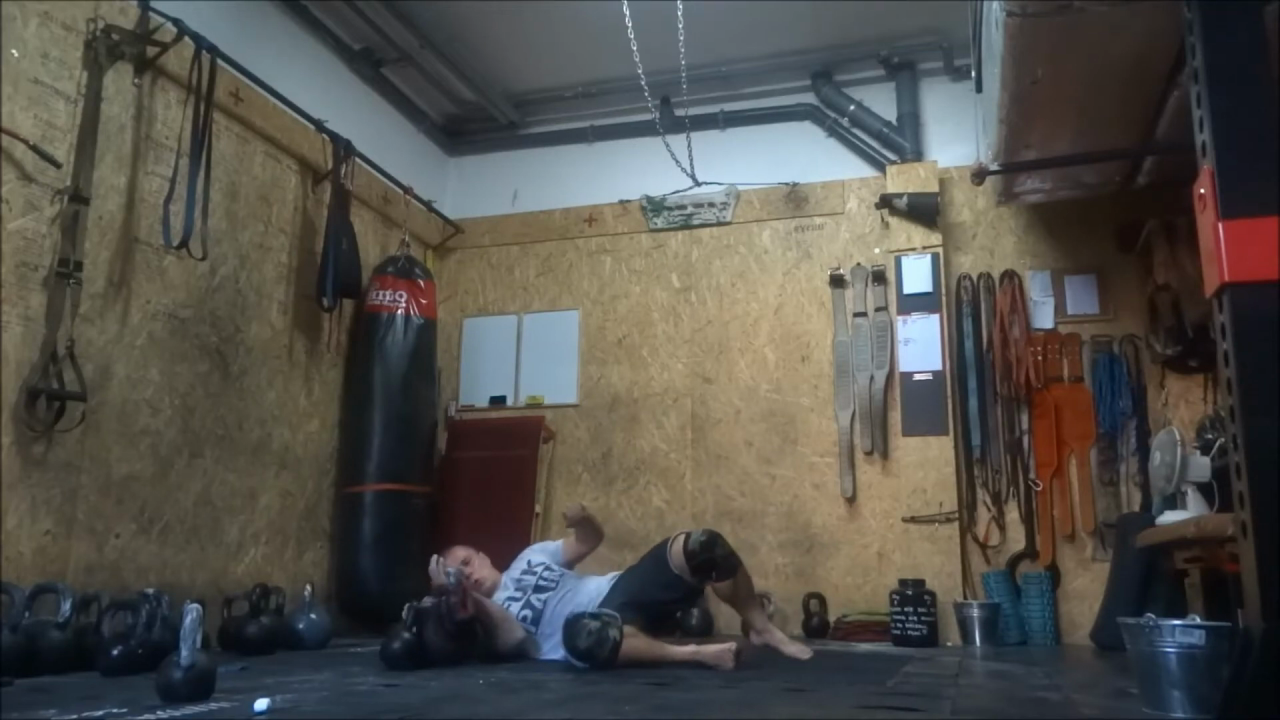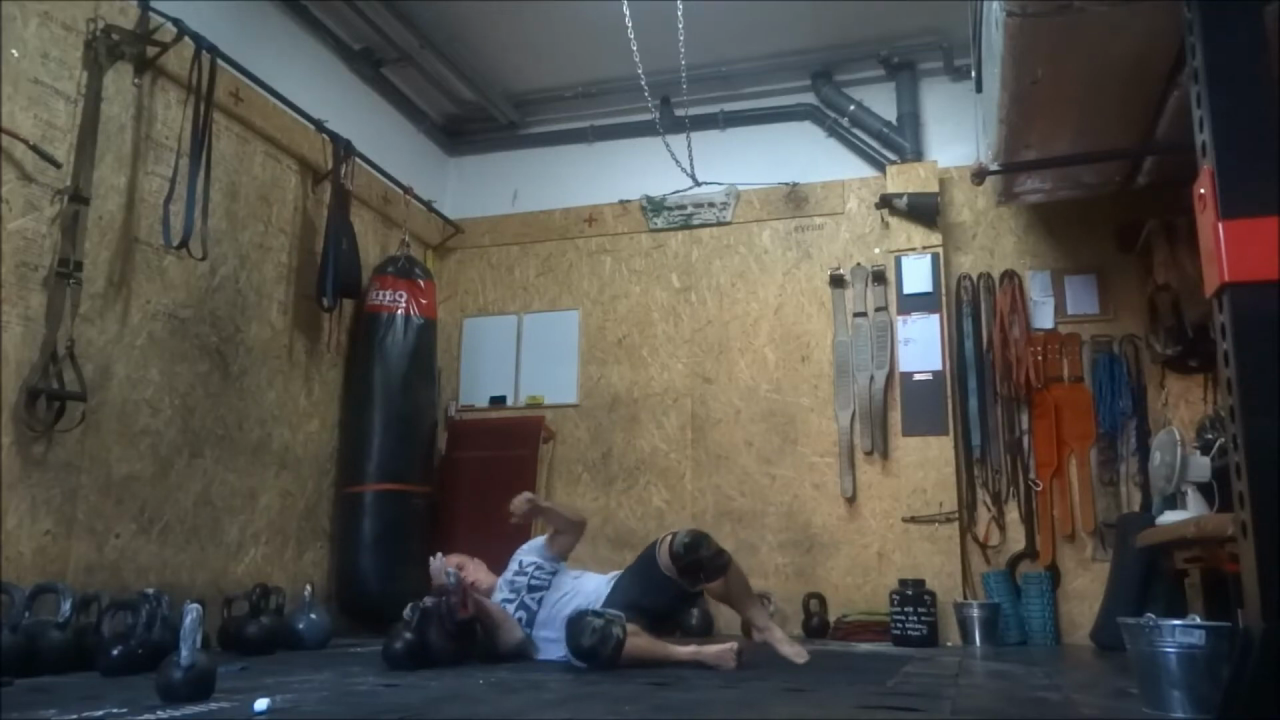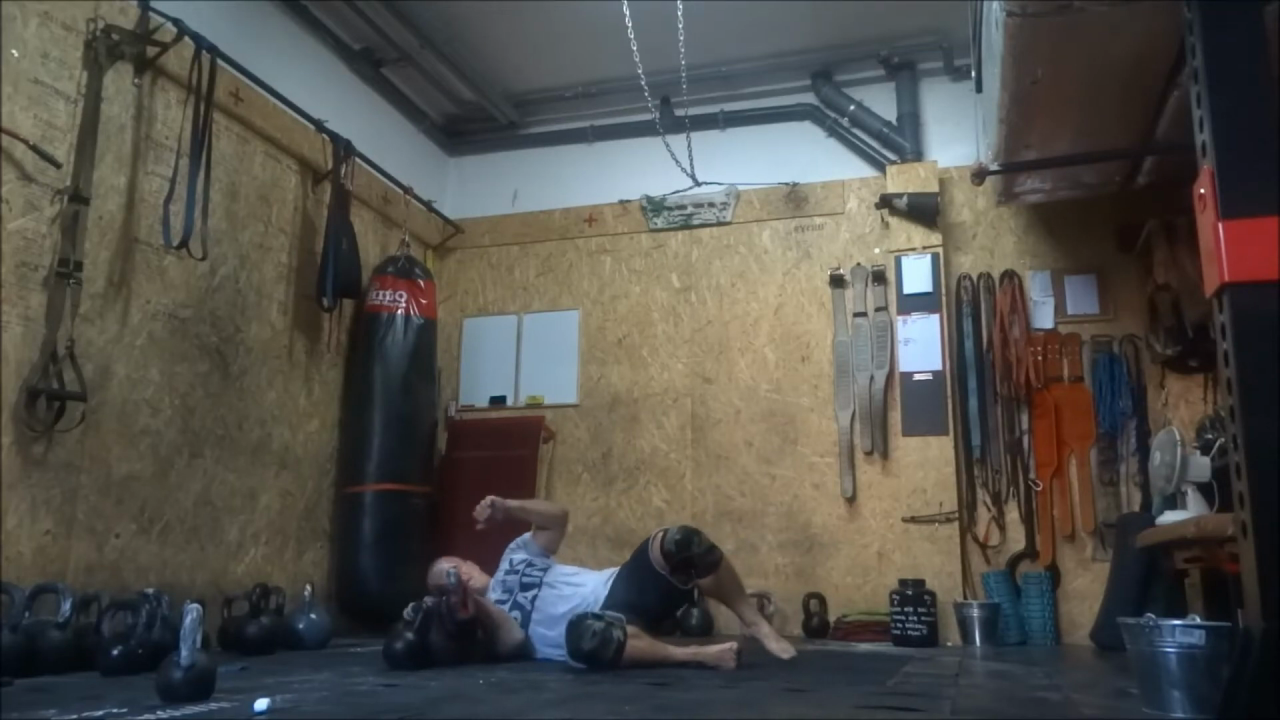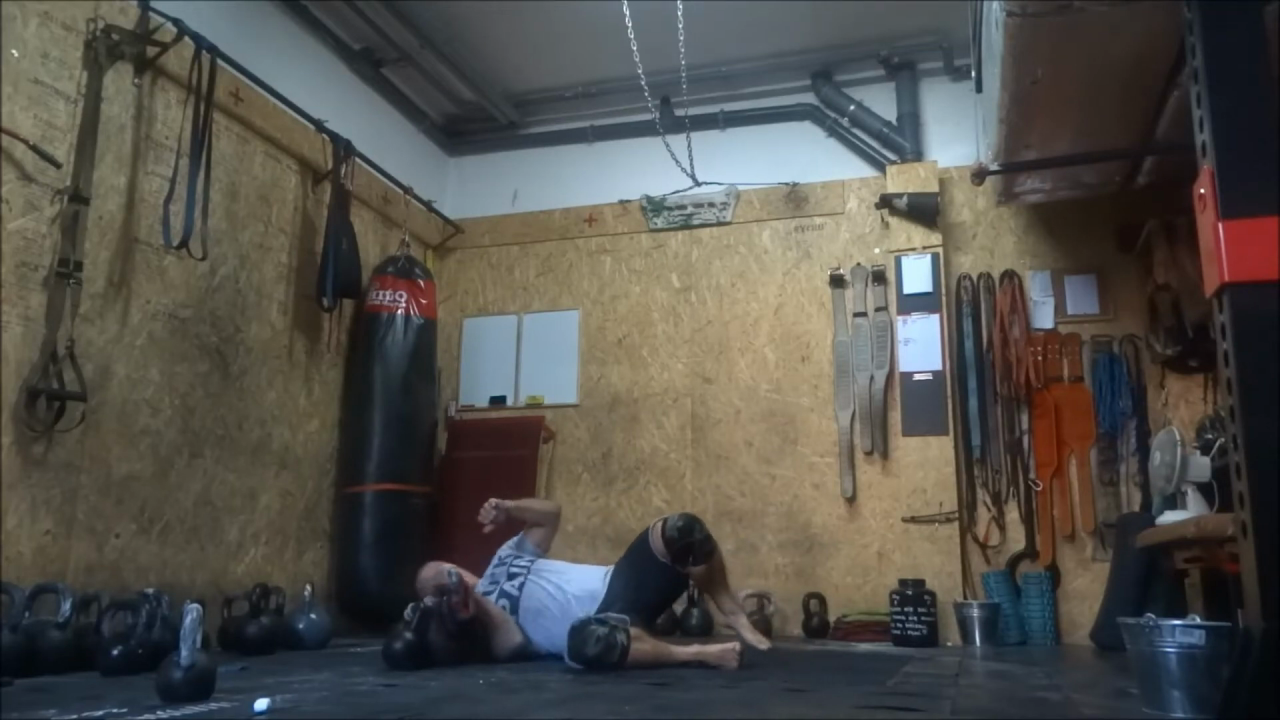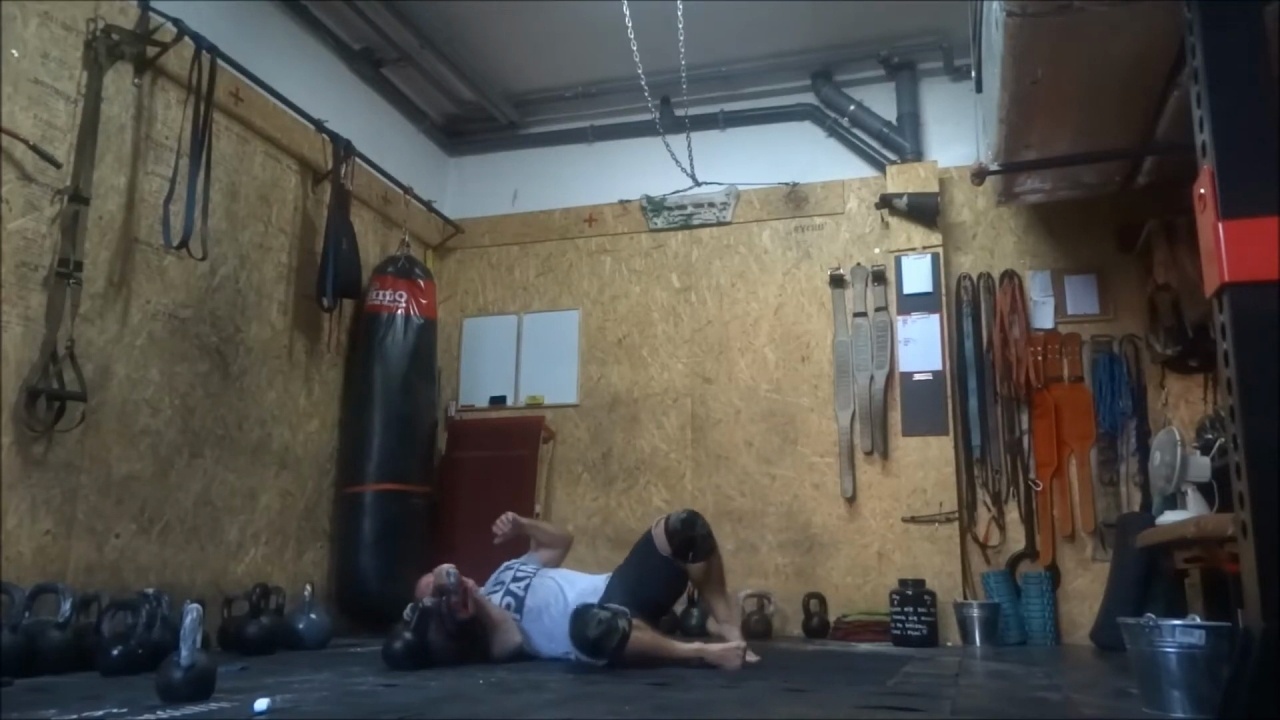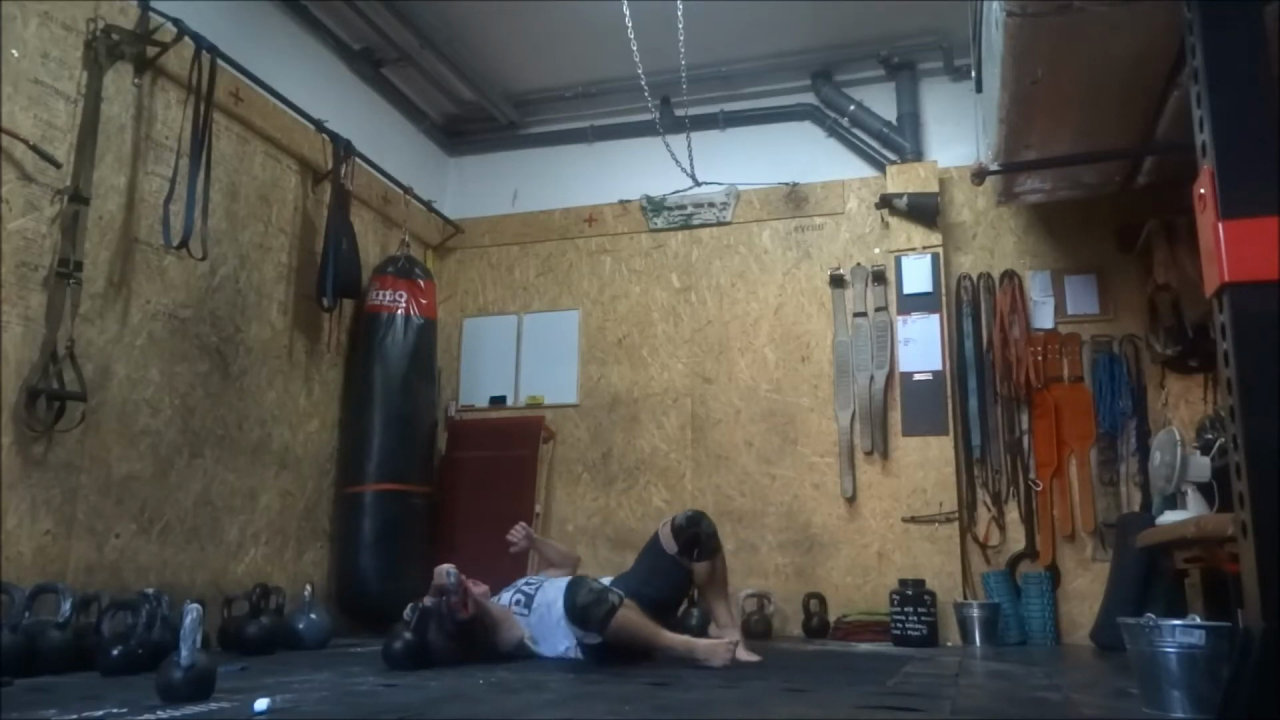
dt=0.2s
person 1, frame 1
left shoulder: (530, 558)
right shoulder: (493, 610)
left elbow: (586, 542)
right elbow: (516, 642)
left wrist: (584, 520)
right wrist: (464, 597)
left hip: (623, 590)
right hip: (599, 626)
left knee: (701, 546)
right knee: (582, 635)
left ankle: (760, 628)
right ankle: (696, 654)
person 1, frame 2
left shoulder: (525, 557)
left elbow: (574, 527)
right elbow: (515, 643)
left wrist: (538, 508)
left hip: (623, 590)
right hip: (602, 625)
left knee: (687, 546)
right knee: (584, 631)
left ankle: (763, 626)
right ankle: (698, 654)
person 1, frame 3
left shoulder: (516, 557)
right shoulder: (487, 612)
left elbow: (557, 518)
right elbow: (514, 645)
left wrist: (505, 508)
right wrist: (469, 600)
left hip: (620, 587)
right hip: (599, 624)
left knee: (680, 542)
right knee: (583, 634)
left ankle: (753, 622)
right ankle: (697, 655)
person 1, frame 4
left shoulder: (505, 560)
right shoulder: (479, 611)
left elbow: (550, 513)
right elbow: (511, 645)
left wrist: (506, 509)
right wrist: (469, 600)
left hip: (616, 584)
right hip: (599, 622)
left knee: (681, 529)
right knee: (589, 642)
left ankle: (732, 613)
right ankle: (699, 654)
person 1, frame 5
left shoulder: (508, 572)
right shoulder: (480, 616)
left elbow: (561, 541)
right elbow: (508, 645)
left wrist: (520, 525)
right wrist: (467, 600)
left hip: (616, 588)
right hip: (595, 618)
left knee: (684, 526)
right knee: (588, 625)
left ankle: (724, 622)
right ankle: (701, 651)
person 1, frame 6
left shoulder: (515, 587)
right shoulder: (487, 617)
left elbow: (569, 563)
right elbow: (511, 638)
left wrist: (532, 540)
right wrist: (463, 596)
left hip: (622, 594)
right hip: (601, 642)
left knee: (691, 526)
right knee: (581, 592)
left ankle: (725, 627)
right ankle: (693, 647)
